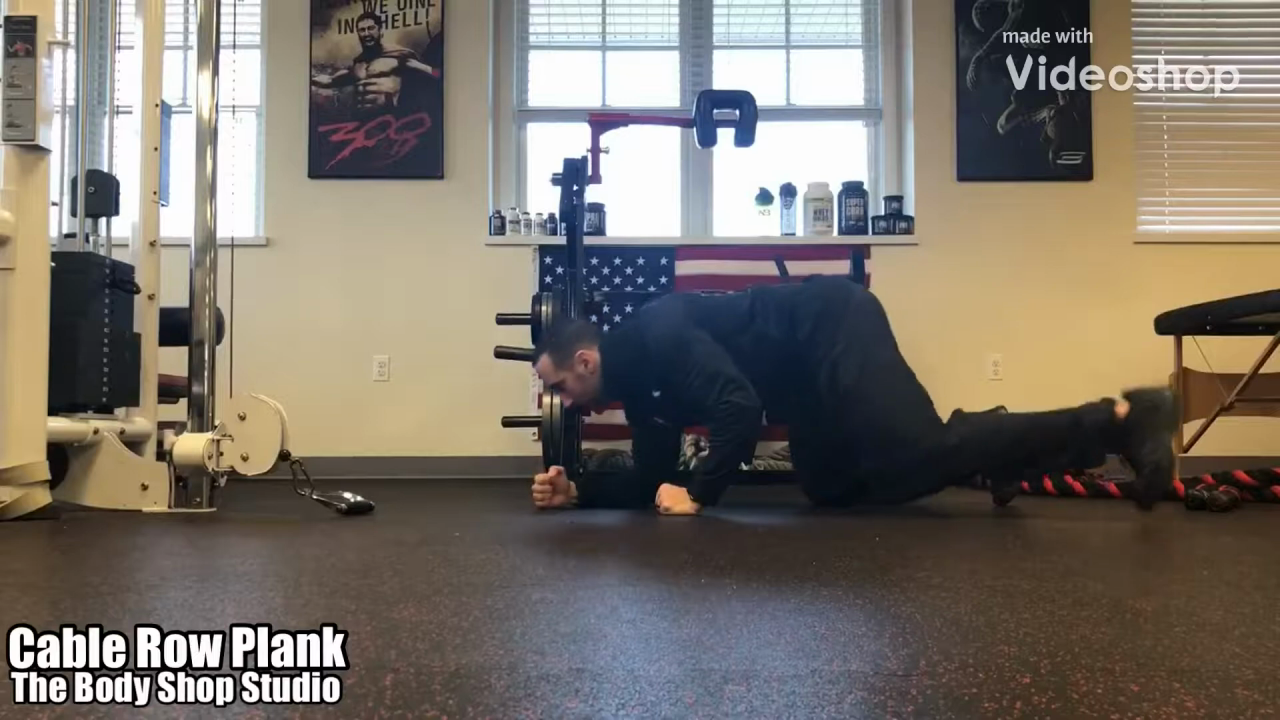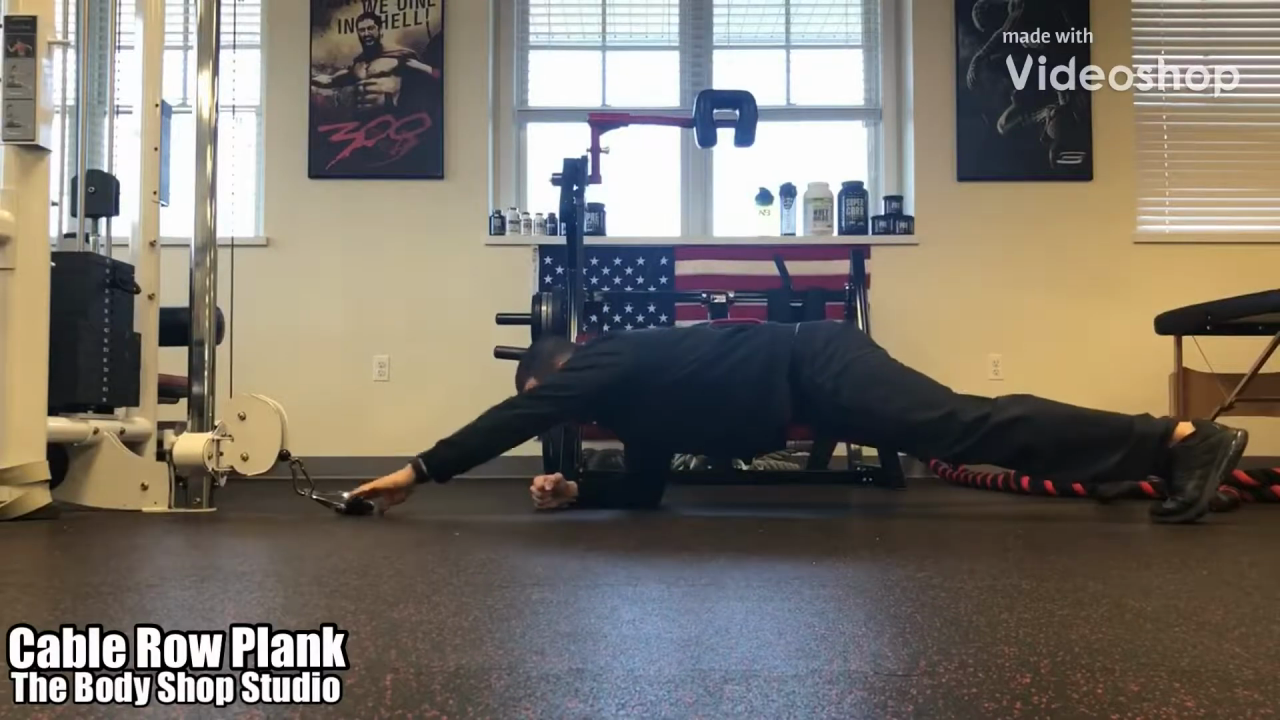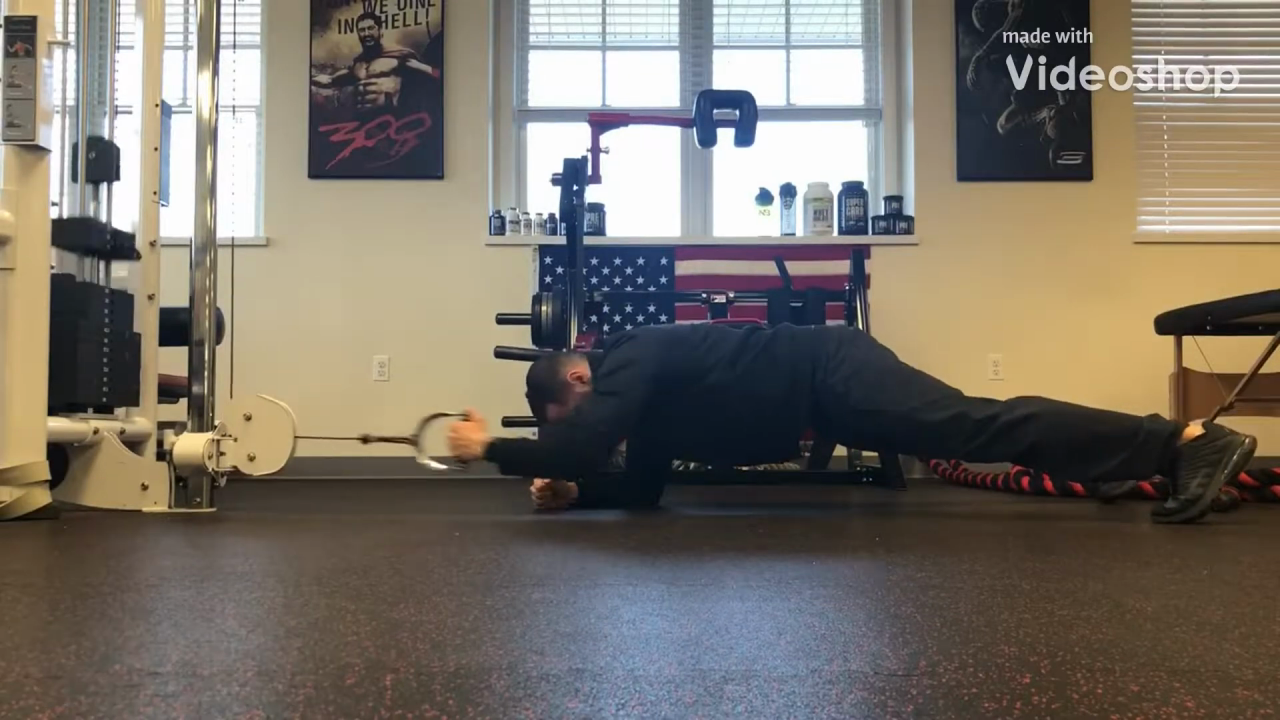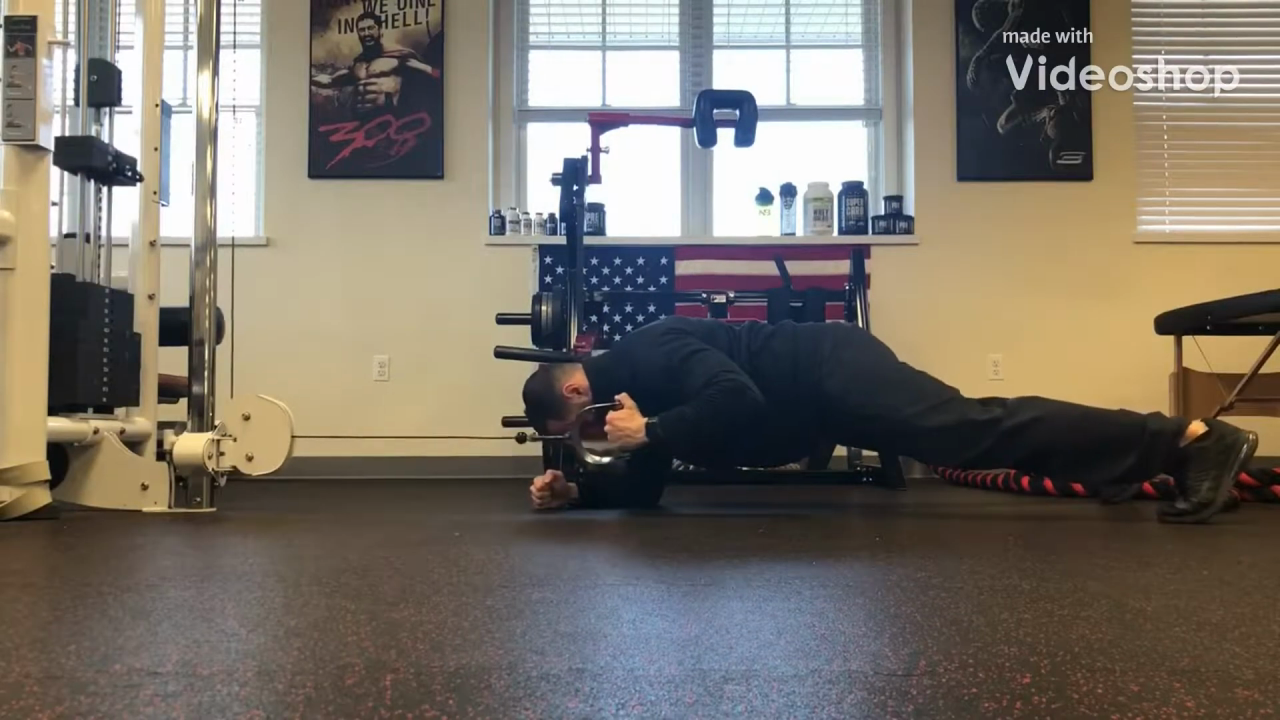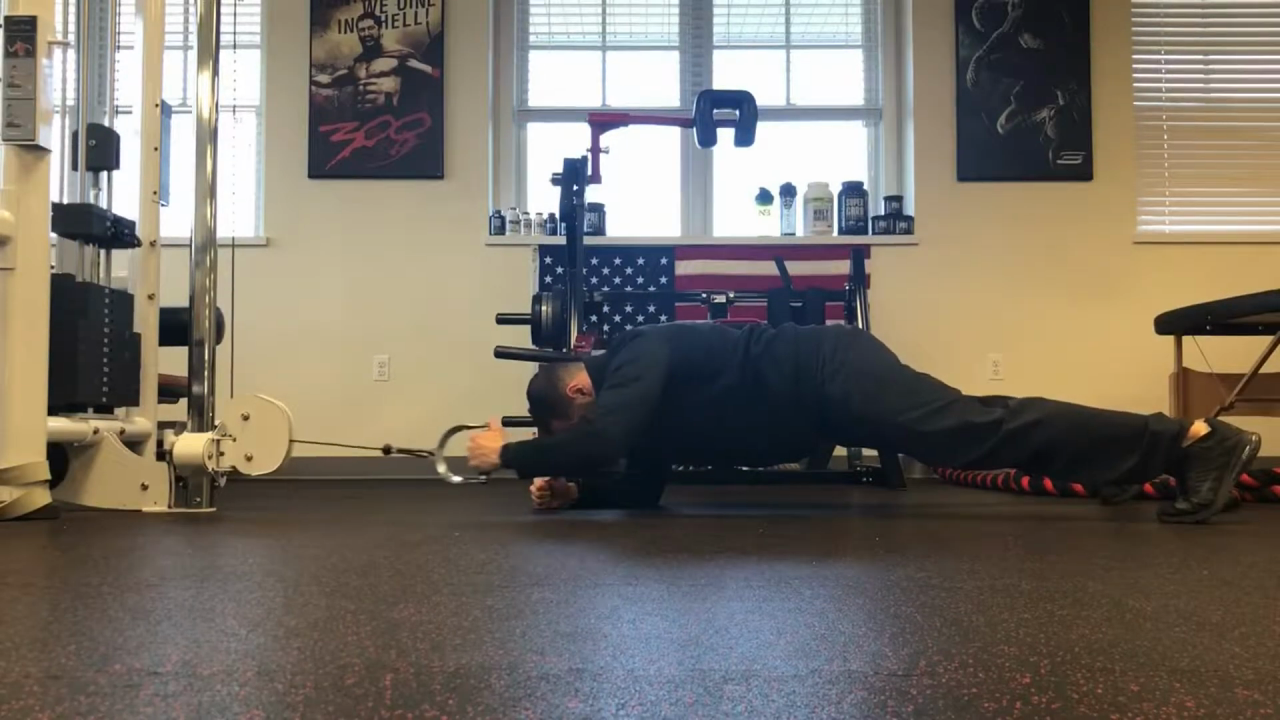
dt=1s
person 1, frame 1
left shoulder: (656, 335)
right shoulder: (639, 386)
left elbow: (741, 406)
right elbow: (653, 479)
left wrist: (699, 495)
right wrist: (576, 491)
left hip: (834, 324)
right hip: (813, 362)
left knee: (922, 454)
right knee: (829, 488)
left ankle: (1123, 418)
right ankle: (979, 441)
person 1, frame 2
left shoulder: (602, 364)
right shoulder: (629, 395)
left elbow: (519, 415)
right elbow: (644, 488)
left wrist: (417, 472)
right wrist: (575, 489)
left hip: (813, 366)
right hip: (808, 383)
left knee: (965, 428)
right knee: (961, 432)
left ankle: (1178, 439)
right ankle: (1161, 447)
person 1, frame 3
left shoulder: (630, 362)
right shoulder: (642, 382)
left elbow: (578, 449)
right elbow: (645, 486)
left wrist: (493, 448)
right wrist: (571, 490)
left hip: (832, 371)
right hip: (818, 386)
left knee: (979, 426)
right knee: (965, 435)
left ankle: (1187, 440)
right ankle: (1164, 449)
person 1, frame 4
left shoulder: (649, 354)
right shoulder: (630, 393)
left elbow: (738, 398)
right elbow: (645, 488)
left wrist: (649, 429)
right wrist: (575, 491)
left hip: (835, 372)
right hip: (827, 392)
left knee: (978, 429)
right knee: (973, 432)
left ankle: (1192, 439)
right ankle: (1145, 450)
person 1, frame 5
left shoulder: (637, 356)
right shoulder: (650, 401)
left elbow: (604, 437)
right elbow: (639, 485)
left wrist: (511, 454)
right wrist: (570, 488)
left hip: (832, 374)
right hip: (825, 396)
left knee: (982, 432)
right knee: (979, 435)
left ankle: (1191, 438)
right ankle: (1174, 445)
